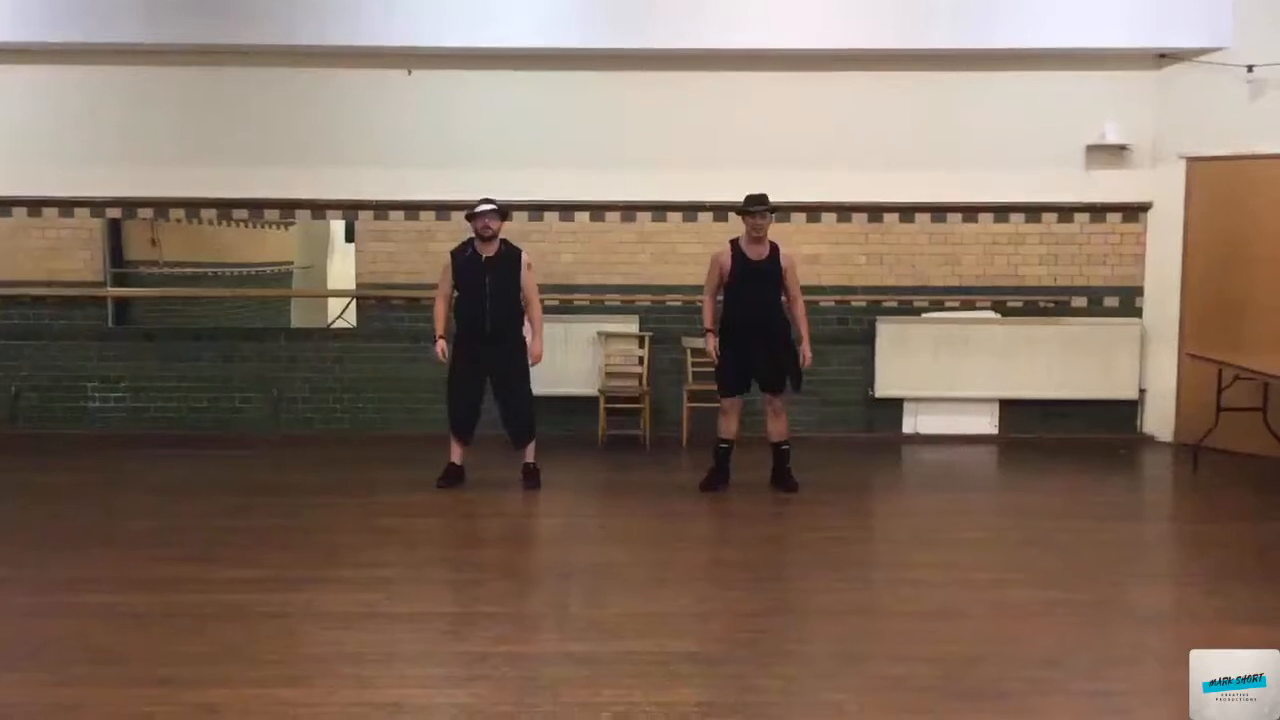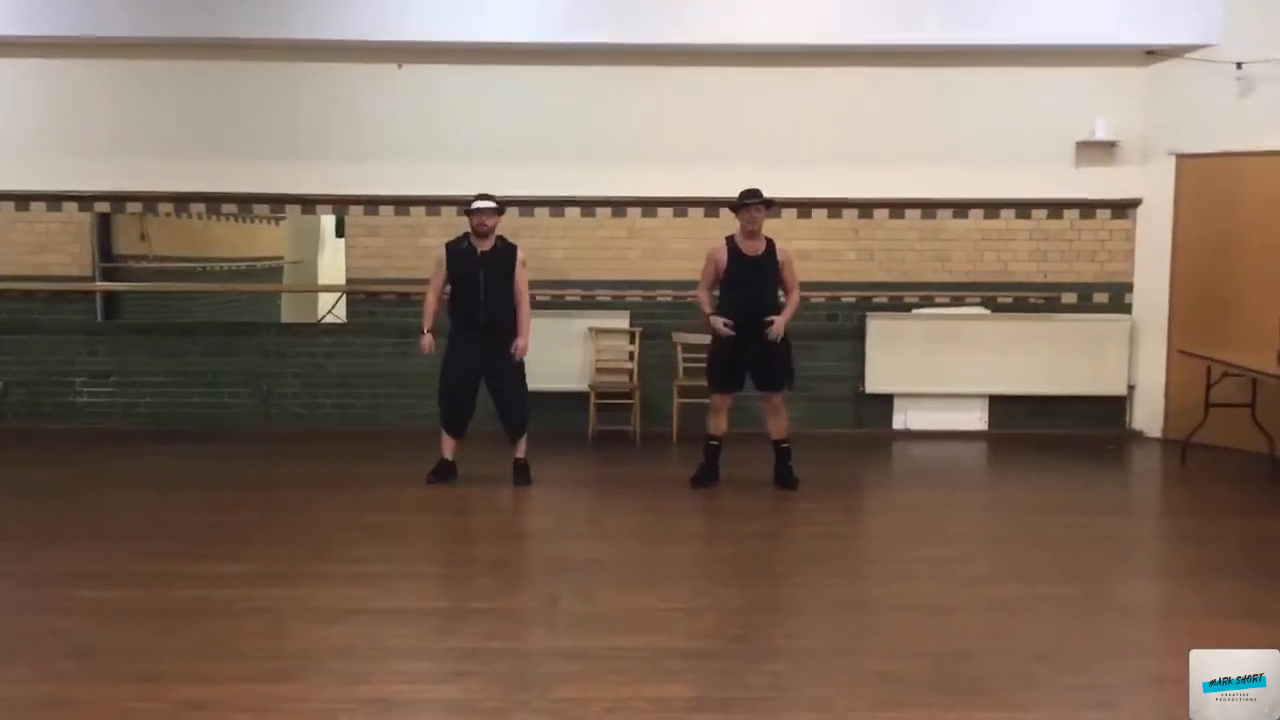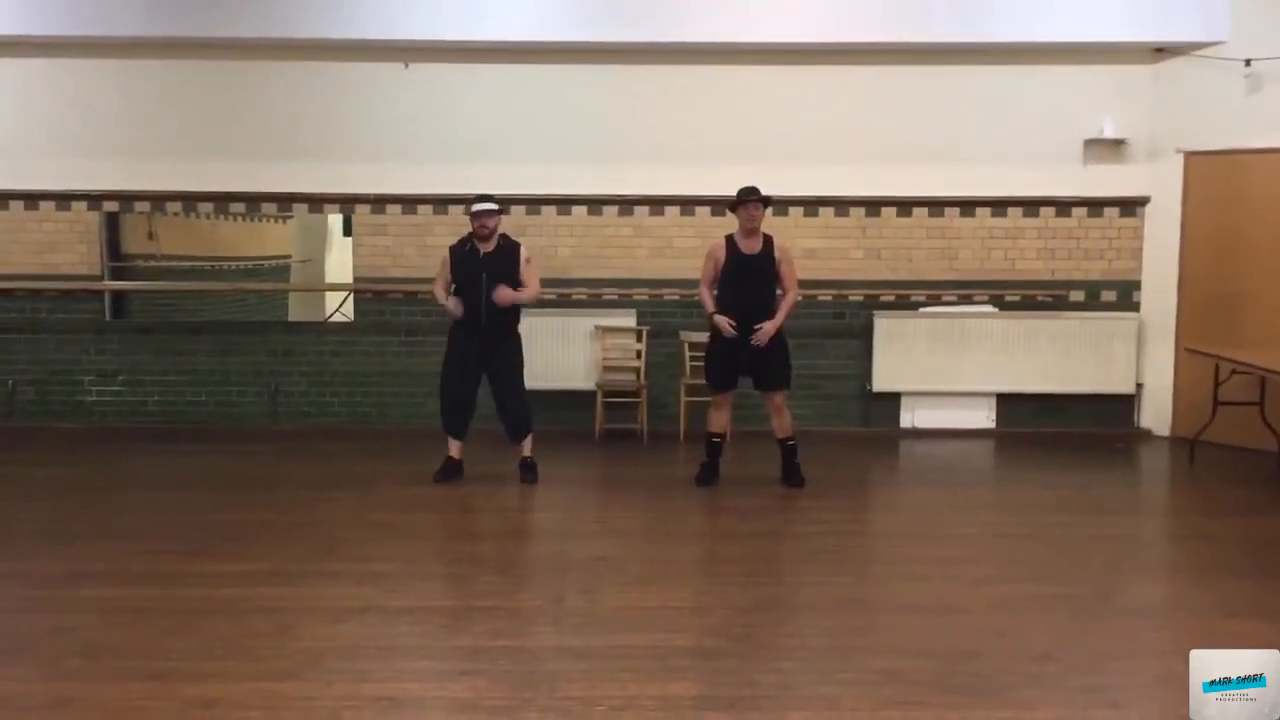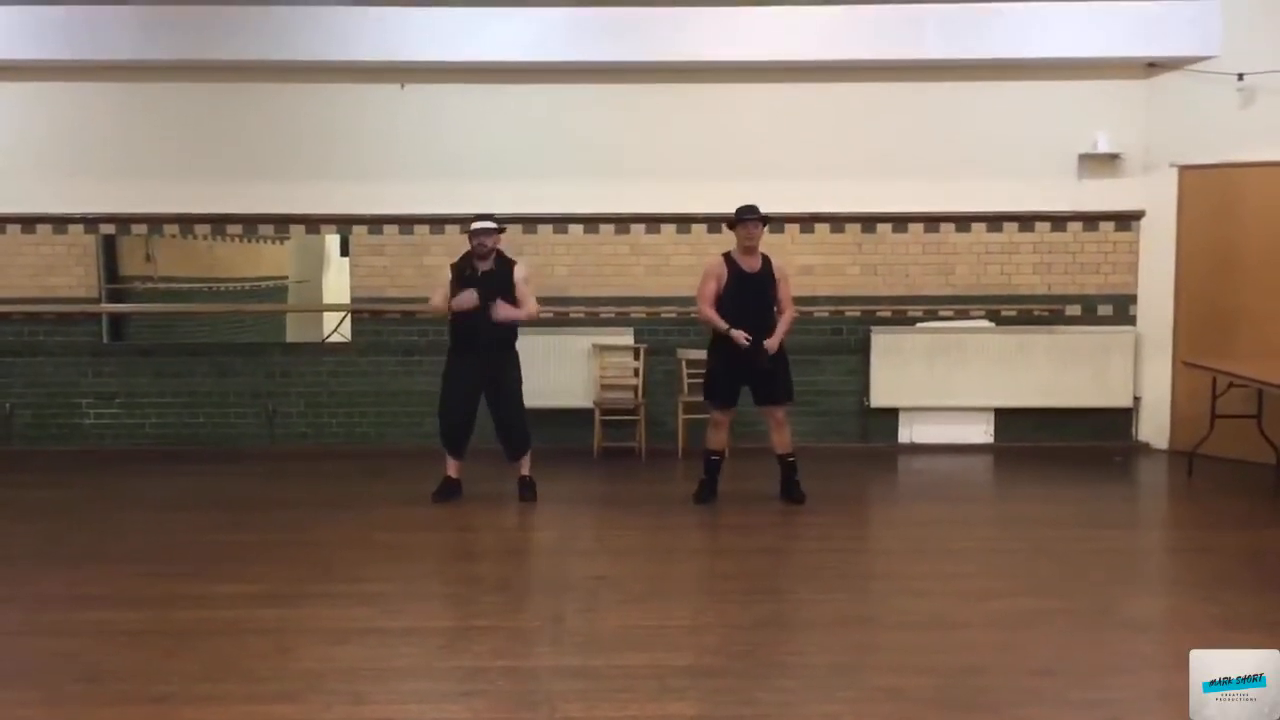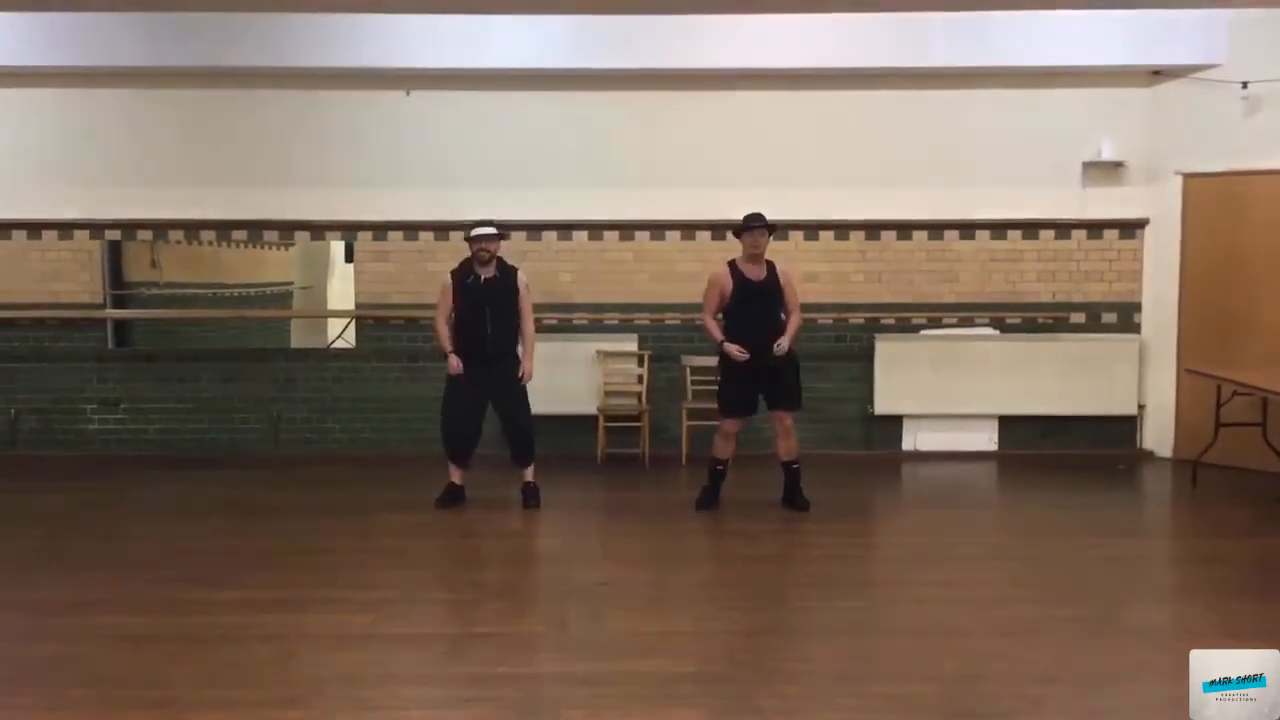
dt=1s
person 1, frame 1
left shoulder: (782, 258)
right shoulder: (724, 256)
left elbow: (795, 300)
right elbow: (709, 296)
left wrist: (804, 341)
right wrist: (709, 332)
left hip: (774, 340)
right hip: (734, 340)
left knee: (776, 404)
right knee: (729, 404)
left ankle: (781, 470)
right ankle: (720, 470)
person 1, frame 2
left shoulder: (778, 252)
right shoulder: (720, 251)
left elbow: (793, 291)
right elbow: (704, 289)
left wrist: (784, 318)
right wrist: (711, 316)
left hip: (768, 336)
right hip: (729, 335)
left knee: (775, 401)
right knee: (719, 401)
left ankle: (783, 467)
right ankle: (710, 466)
person 1, frame 3
left shoulder: (777, 249)
right shoulder: (719, 248)
left elbow: (791, 291)
right elbow: (705, 287)
left wrist: (775, 323)
right wrist: (714, 315)
left hip: (766, 333)
right hip: (727, 334)
left knee: (776, 399)
right knee: (720, 398)
left ankle: (790, 465)
right ankle: (711, 464)
person 1, frame 4
left shoulder: (774, 268)
right shoulder: (719, 267)
left elbow: (787, 309)
right elbow: (703, 307)
left wrist: (777, 337)
right wrist: (729, 330)
left hip: (766, 353)
right hip: (727, 352)
left knee: (778, 416)
right knee: (719, 416)
left ankle: (790, 482)
right ankle: (709, 482)
person 1, frame 5
left shoulder: (779, 274)
right shoulder: (723, 275)
left elbow: (795, 312)
right elbow: (708, 315)
left wrist: (787, 337)
right wrist: (724, 343)
left hip: (777, 358)
right hip: (739, 360)
left knee: (785, 422)
right knee: (729, 426)
left ankle: (792, 490)
right ankle: (712, 488)
person 2, frame 1
left shoulder: (519, 258)
right shoulder: (456, 258)
left elbow: (531, 301)
right elbow: (443, 299)
left wrist: (536, 339)
right wrist: (440, 337)
left hip: (509, 345)
right hip: (468, 345)
left knee: (518, 405)
right knee: (461, 405)
left ankle: (530, 466)
right ankle: (455, 466)
person 2, frame 2
left shoulder: (513, 254)
right shoulder: (450, 252)
left elbow: (522, 297)
right elbow: (434, 293)
left wrist: (523, 335)
right wrist: (427, 330)
left hip: (502, 339)
right hip: (463, 339)
left knee: (513, 400)
right knee: (453, 398)
left ankle: (520, 462)
right ankle: (447, 462)
person 2, frame 3
left shoulder: (516, 252)
right shoulder: (456, 253)
left elbow: (535, 289)
right elbow: (439, 285)
left wrist: (515, 296)
right wrist: (446, 300)
left hip: (504, 338)
right hip: (465, 337)
left knee: (513, 398)
right knee: (455, 397)
left ankle: (527, 459)
right ankle: (454, 460)
person 2, frame 4
left shoulder: (513, 270)
right shoulder: (456, 270)
left elbow: (532, 308)
right elbow: (434, 305)
left wrist: (513, 313)
right wrist: (454, 304)
left hip: (501, 356)
right hip: (463, 356)
left knee: (511, 417)
right knee: (453, 417)
left ankle: (525, 478)
right ankle: (452, 479)
person 2, frame 5
left shoulder: (515, 278)
right shoulder: (455, 280)
left elbow: (527, 320)
right elbow: (442, 319)
left wrist: (528, 358)
right wrist: (450, 353)
left hip: (506, 365)
right hip: (467, 365)
left knee: (519, 424)
right knee: (457, 425)
left ankle: (529, 484)
right ankle: (455, 486)
